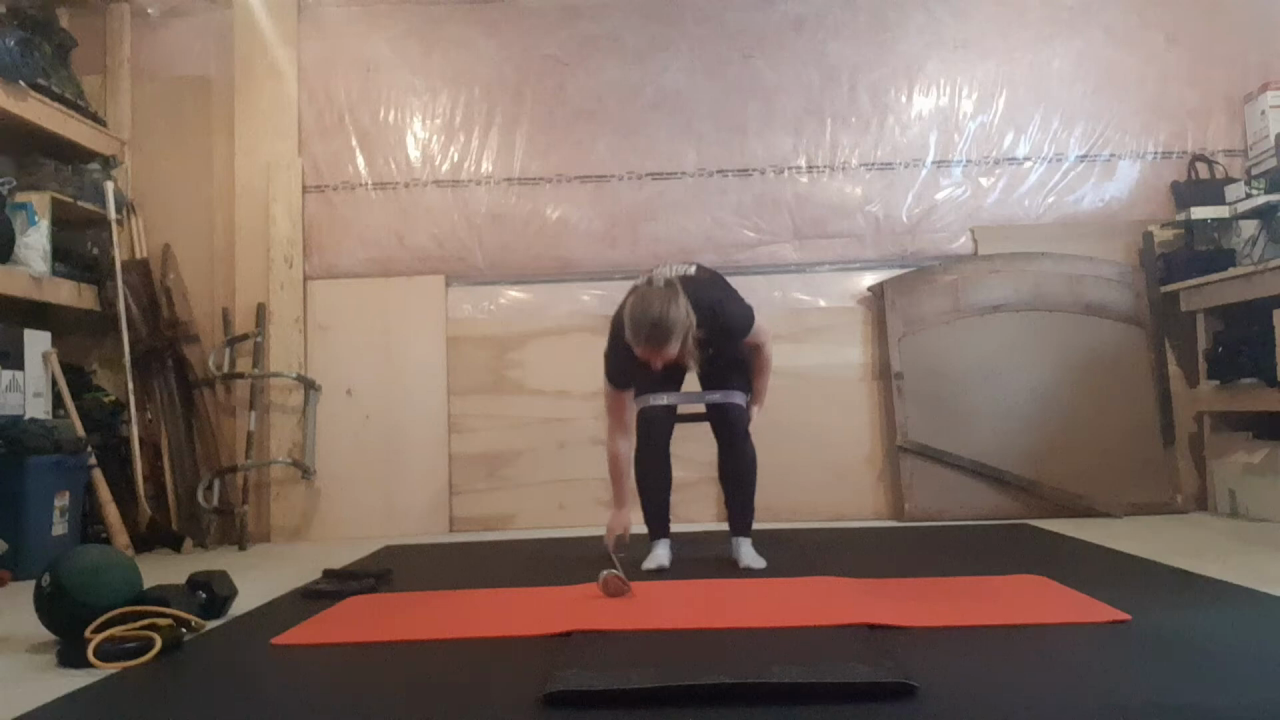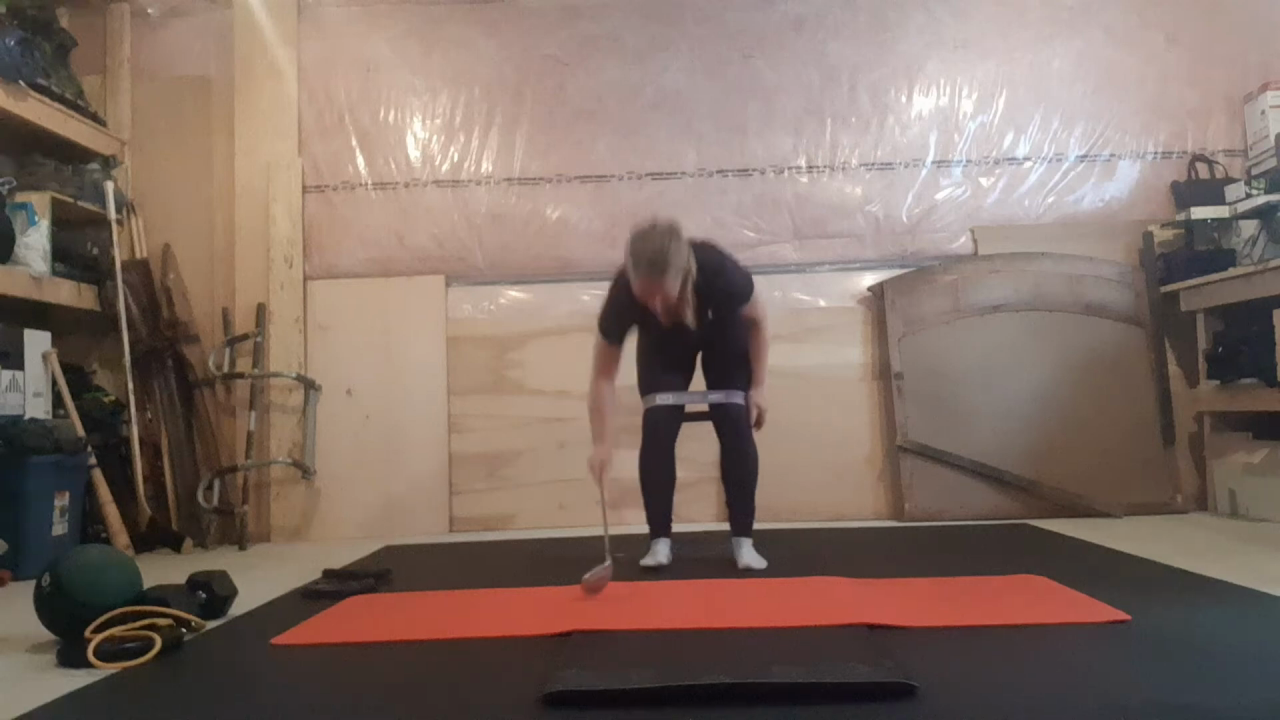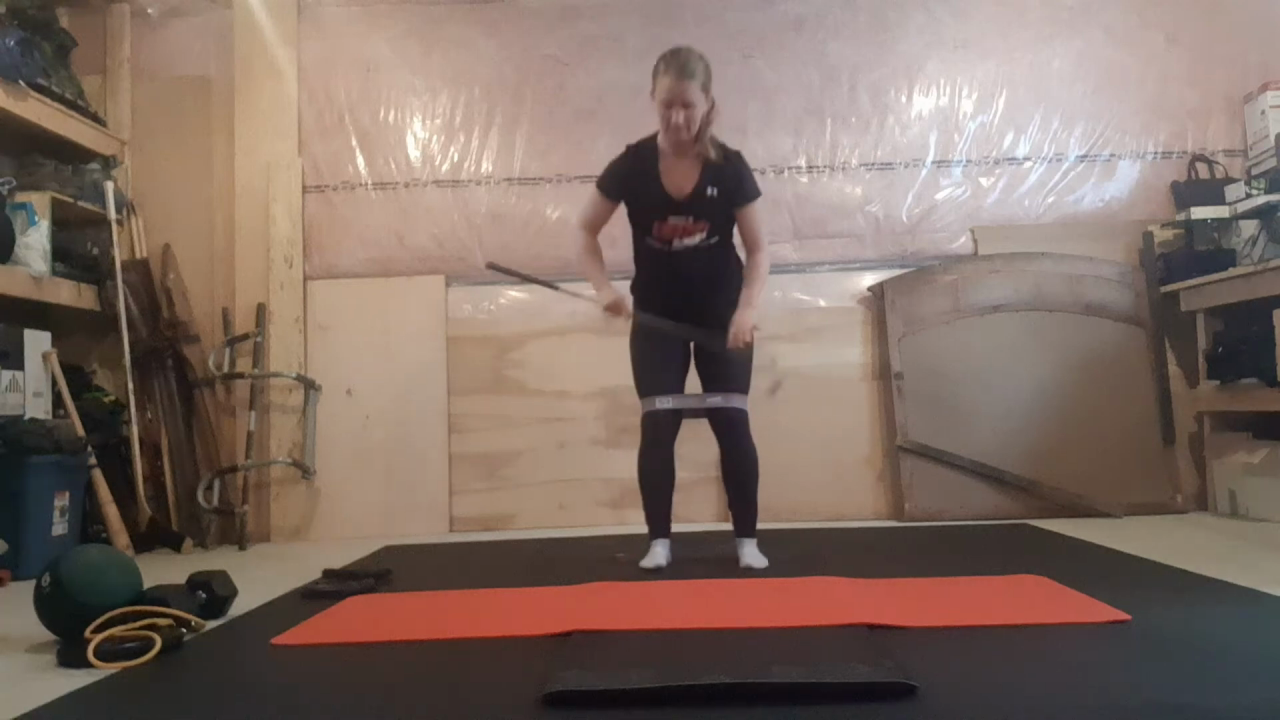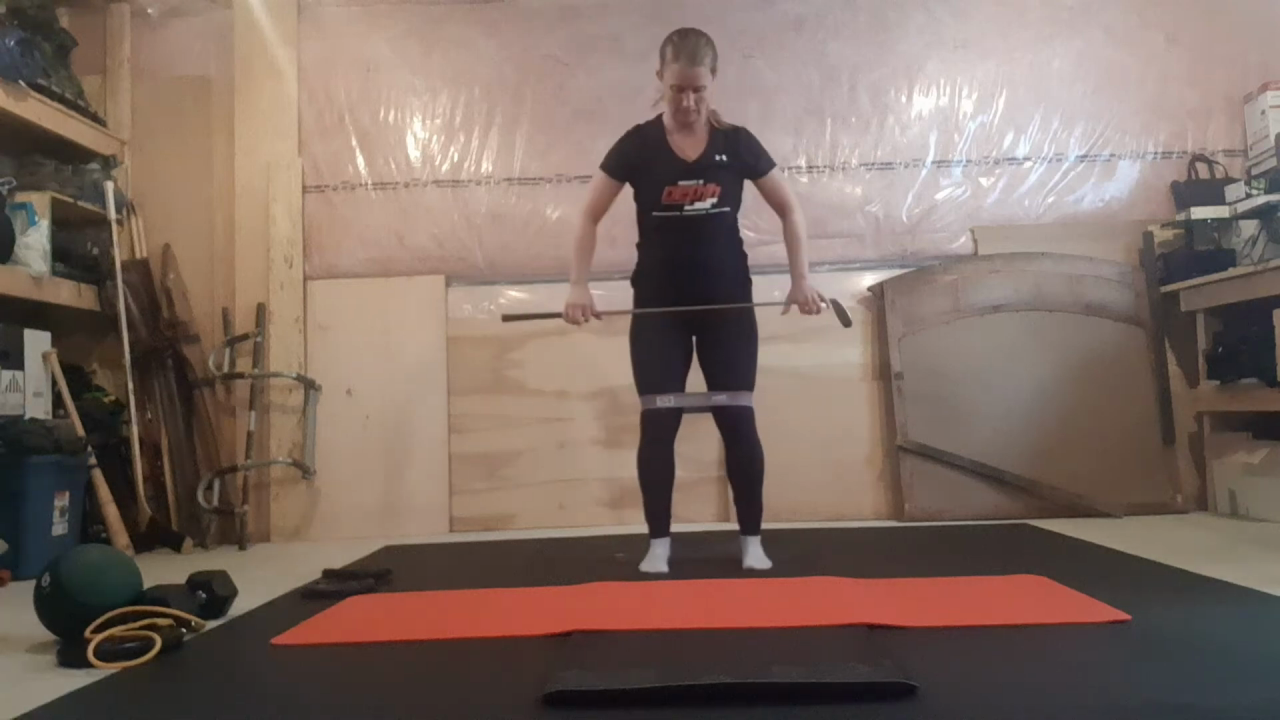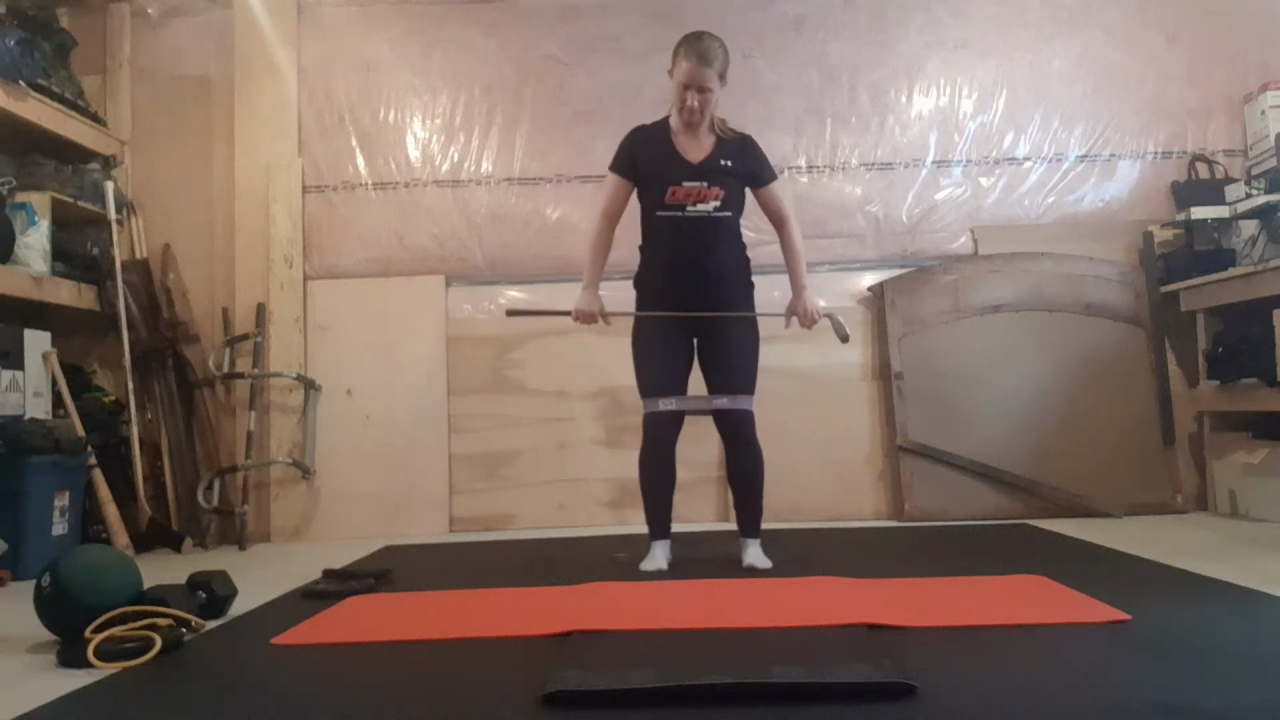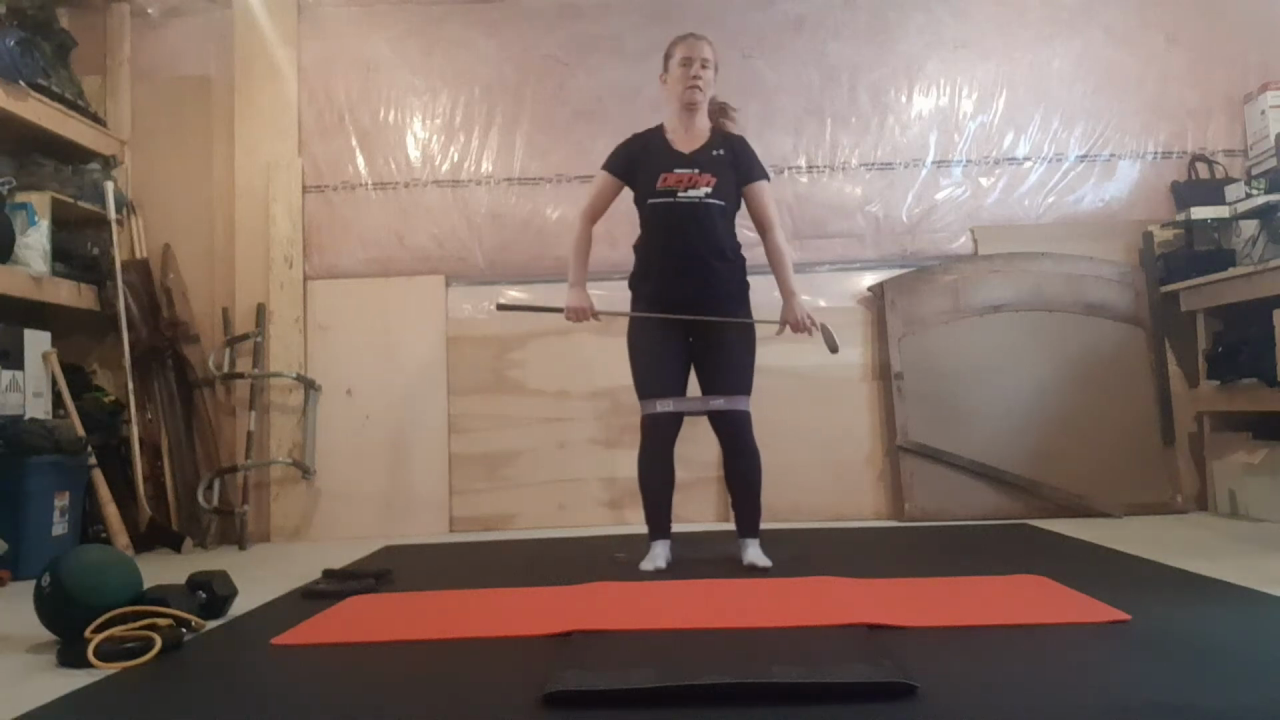
dt=0.4s
person 1, frame 1
left shoulder: (720, 311)
right shoulder: (623, 341)
left elbow: (761, 344)
right elbow: (620, 434)
left wrist: (757, 402)
right wrist: (620, 506)
left hip: (719, 341)
right hip: (649, 336)
left knee: (732, 425)
right knee: (652, 429)
left ankle: (742, 540)
right ankle: (660, 543)
person 1, frame 2
left shoulder: (720, 274)
right shoulder: (623, 297)
left elbow: (756, 321)
right elbow: (603, 376)
left wrist: (757, 387)
right wrist: (601, 441)
left hip: (725, 336)
right hip: (663, 347)
left knee: (734, 423)
right knee: (658, 427)
left ankle: (743, 540)
right ankle: (660, 540)
person 1, frame 3
left shoulder: (729, 167)
right shoulder: (631, 165)
left elbow: (757, 249)
right elbow: (587, 231)
left wrist: (746, 310)
right wrist: (603, 286)
left hip: (721, 314)
right hip: (656, 317)
left knee: (731, 423)
right knee: (658, 427)
left ankle: (747, 540)
right ankle: (659, 542)
person 1, frame 4
left shoulder: (737, 142)
right shoulder: (637, 144)
left elbow: (789, 209)
right elbow: (590, 216)
left wrist: (801, 278)
right wrist: (578, 286)
left hip: (728, 305)
right hip: (658, 308)
left knee: (738, 421)
right knee: (658, 424)
left ankle: (751, 540)
right ankle: (659, 543)
person 1, frame 5
left shoulder: (741, 149)
right shoulder: (642, 144)
left elbow: (784, 221)
right elbow: (607, 220)
left wrist: (801, 291)
right wrist: (589, 289)
left hip: (729, 308)
right hip: (659, 308)
left knee: (738, 423)
right knee: (660, 426)
left ankle: (751, 541)
right ankle: (659, 544)
person 1, frame 6
left shoulder: (735, 150)
right shoulder: (638, 148)
left elbow: (769, 226)
right elbow: (588, 217)
left wrist: (791, 297)
right wrist: (576, 285)
left hip: (725, 308)
right hip: (655, 309)
left knee: (734, 424)
right knee: (658, 425)
left ankle: (750, 541)
right ankle: (659, 543)
